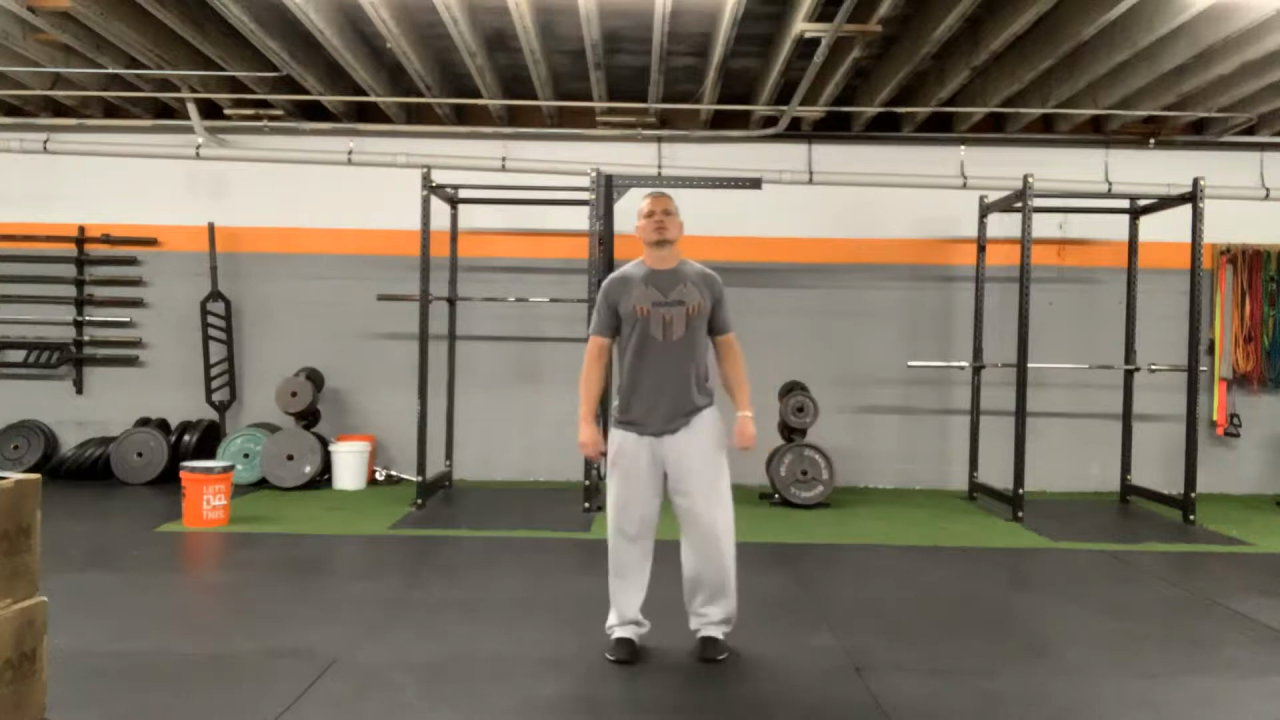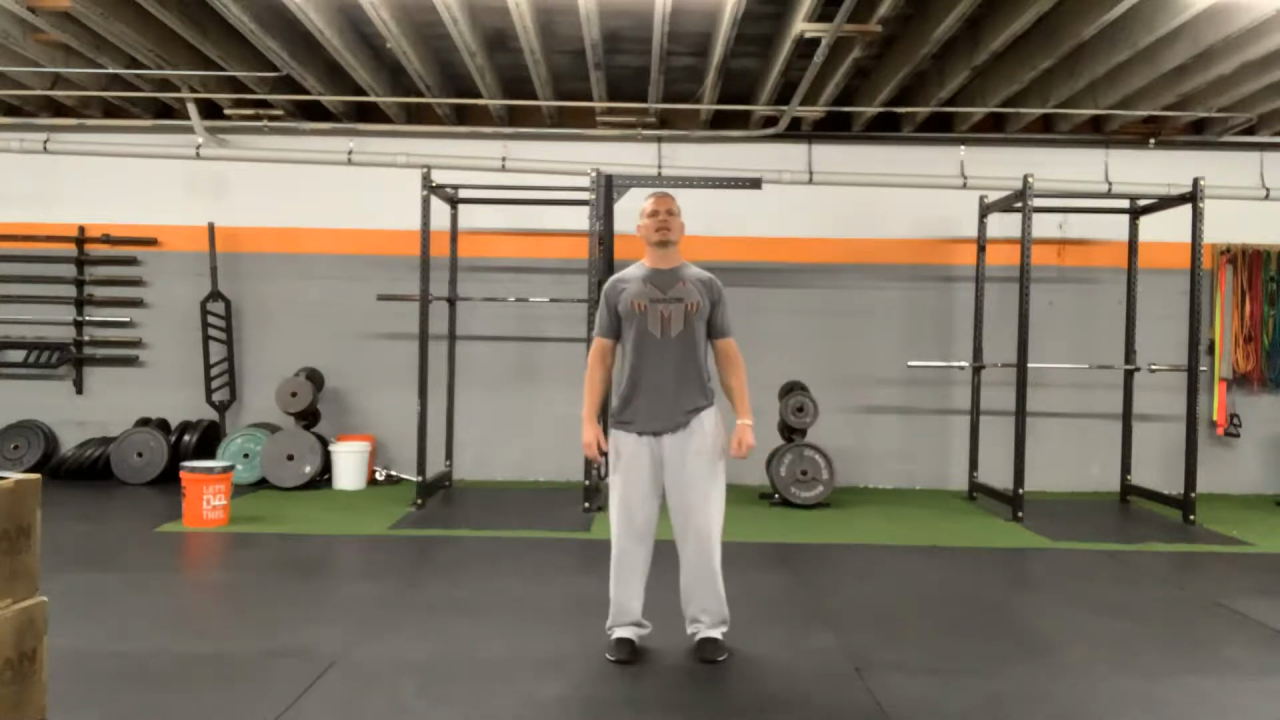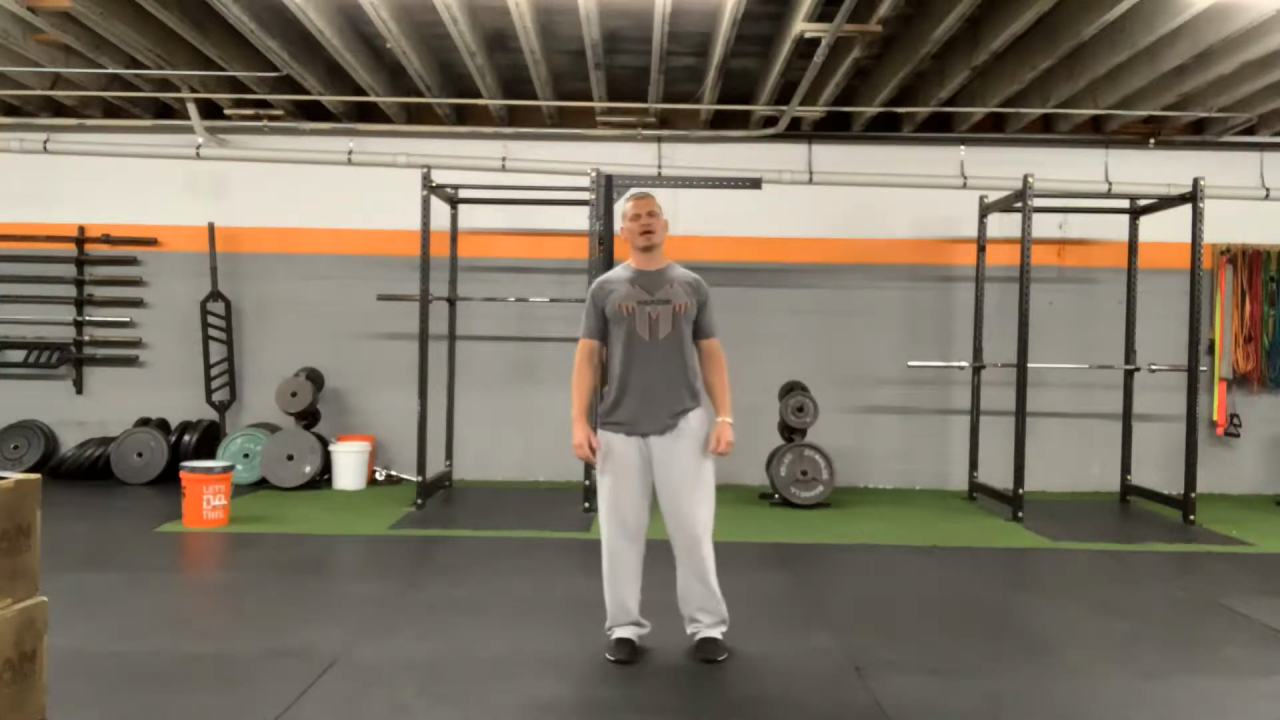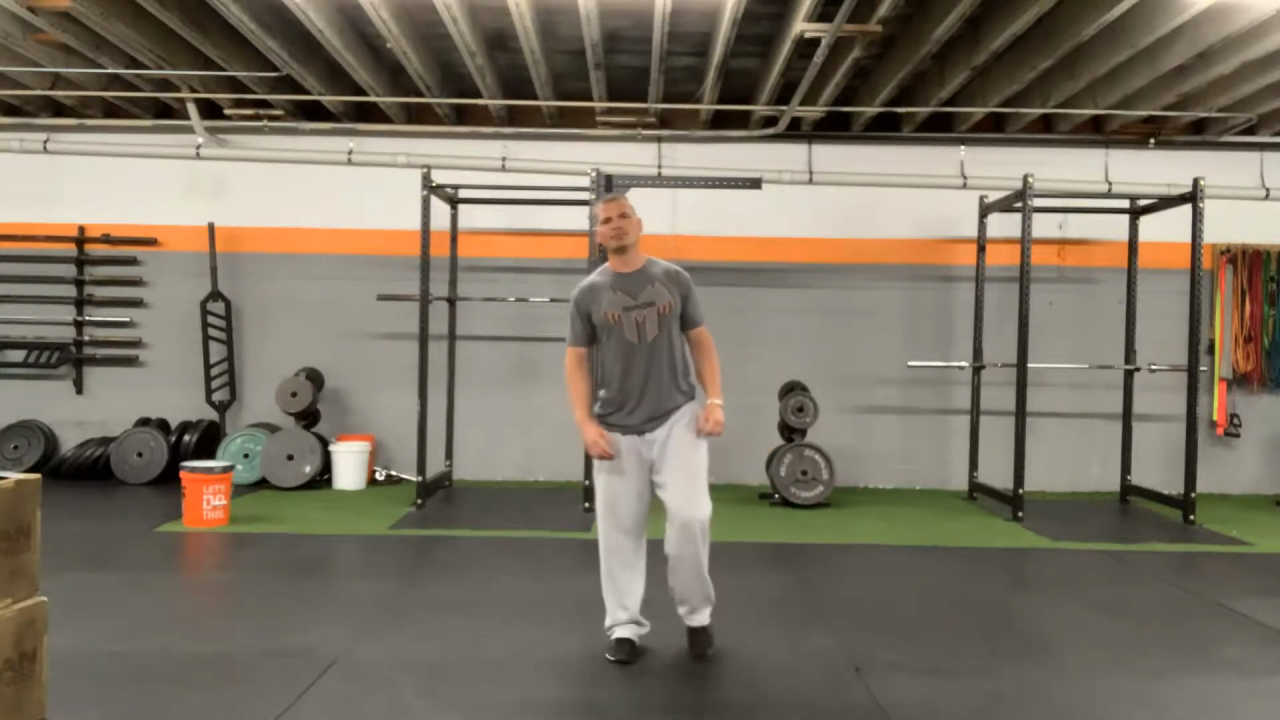
dt=0.7s
person 1, frame 1
left shoulder: (706, 282)
right shoulder: (618, 284)
left elbow: (727, 348)
right elbow: (597, 353)
left wrist: (744, 411)
right wrist: (586, 420)
left hip: (695, 423)
right hip: (632, 428)
left knee: (711, 527)
right knee: (629, 530)
left ankle: (711, 623)
right ankle: (625, 625)
person 1, frame 2
left shoulder: (706, 285)
right shoulder: (619, 286)
left elbow: (727, 355)
right elbow: (600, 356)
left wrist: (744, 418)
right wrist: (589, 420)
left hip: (696, 425)
right hip: (631, 428)
left knee: (700, 531)
right knee: (630, 531)
left ankle: (707, 626)
right ankle: (625, 627)
person 1, frame 3
left shoulder: (692, 285)
right shoulder: (605, 287)
left elbow: (711, 355)
right elbow: (587, 357)
left wrist: (724, 417)
right wrist: (579, 421)
left hip: (684, 425)
right hip: (620, 429)
left knee: (692, 531)
right knee: (621, 531)
left ankle: (707, 625)
right ankle: (624, 626)
person 1, frame 4
left shoulder: (674, 279)
right shoulder: (588, 293)
left elbow: (700, 341)
right elbow: (576, 361)
left wrist: (714, 399)
right wrist: (585, 423)
left hip: (678, 417)
right hip: (617, 428)
left knee: (690, 514)
right knee: (620, 529)
left ankle: (696, 612)
right ankle: (624, 625)
